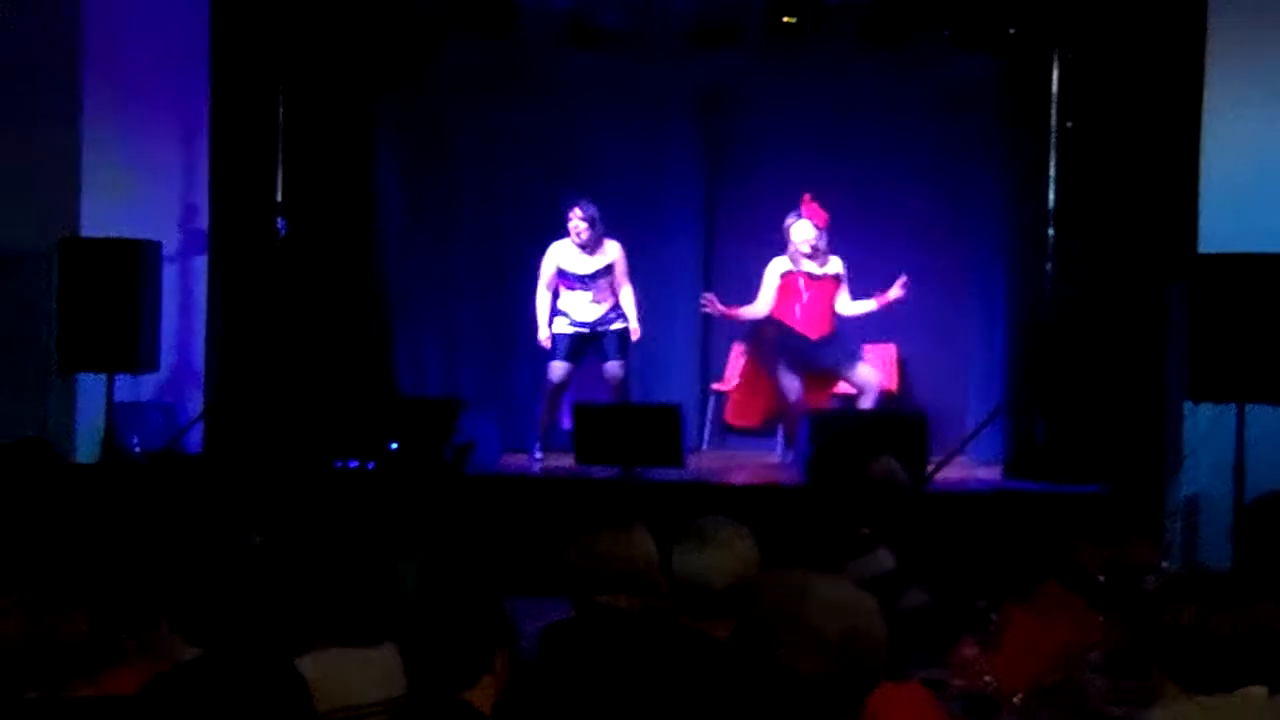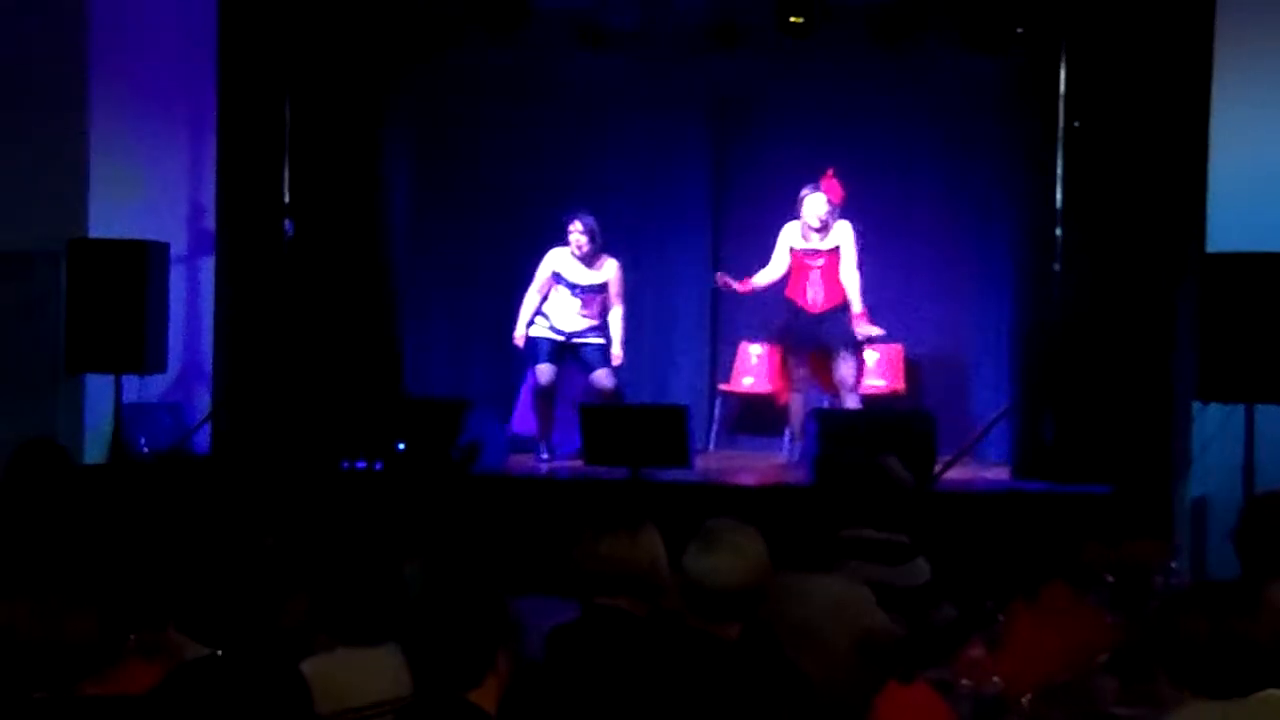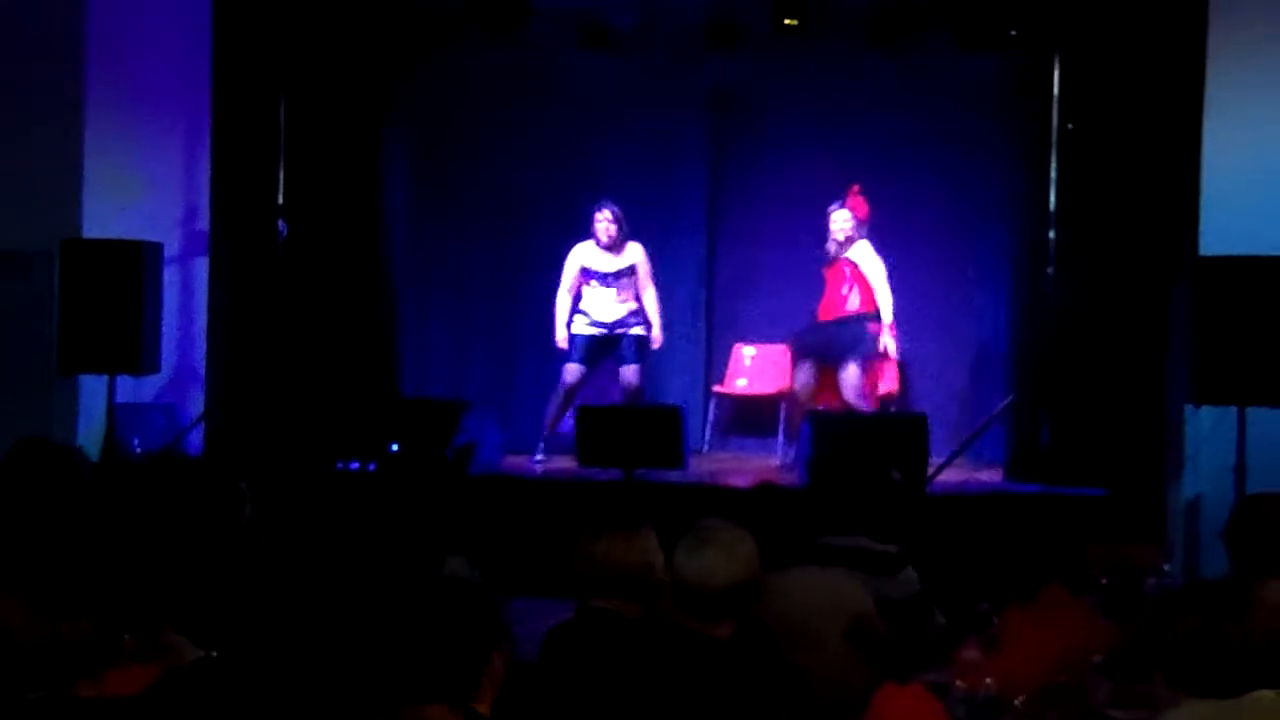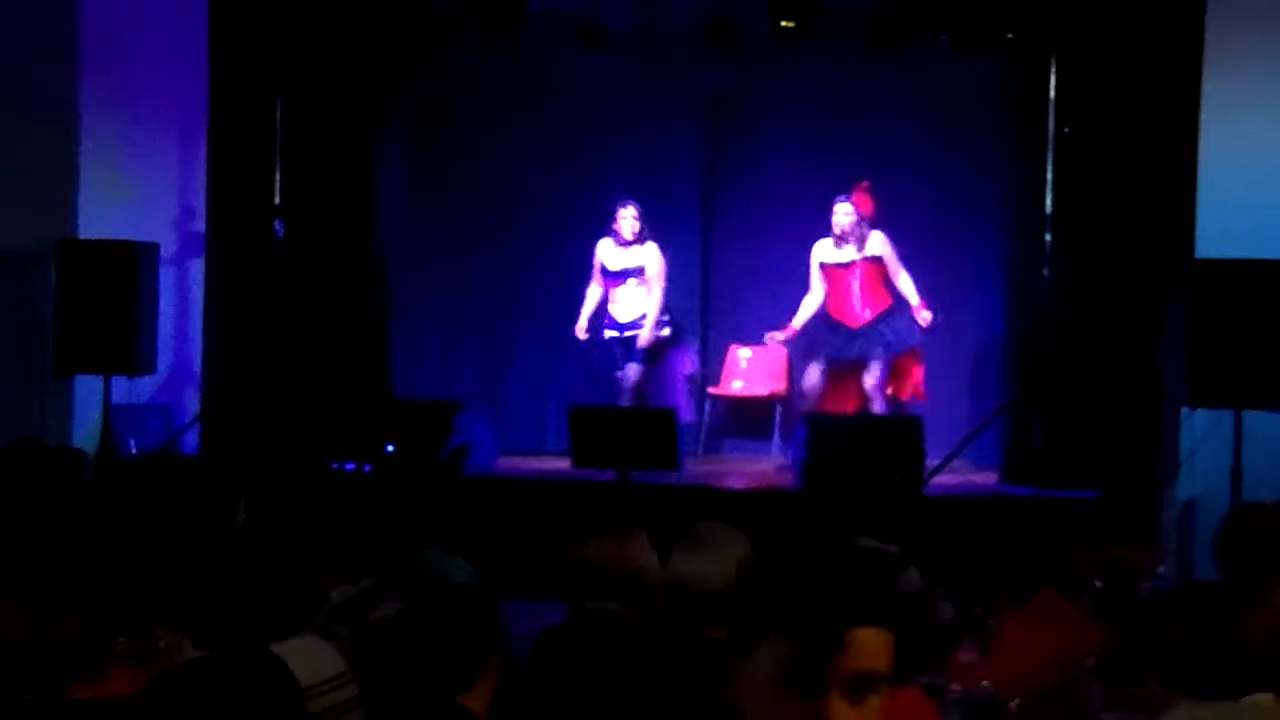
dt=0.7s
person 1, frame 1
left shoulder: (835, 264)
right shoulder: (779, 265)
left elbow: (843, 307)
right elbow: (762, 308)
left wrist: (883, 299)
right wrist: (726, 311)
left hip: (824, 343)
right hip: (784, 342)
left knee: (872, 383)
right knee: (794, 401)
person 1, frame 2
left shoulder: (843, 230)
right shoulder: (791, 230)
left elbow: (850, 274)
right elbow: (775, 269)
left wrist: (858, 316)
right wrist: (743, 286)
left hip: (835, 317)
right hip: (798, 316)
left knee: (847, 382)
right knee: (799, 382)
person 1, frame 3
left shoulder: (862, 248)
right shoulder: (835, 255)
left elbow: (882, 290)
left wrist: (886, 328)
left hip: (854, 329)
right hip: (826, 329)
left knee: (851, 394)
right knee: (801, 389)
person 1, frame 4
left shoulder: (875, 240)
right shoulder: (821, 249)
left elbow: (899, 276)
right elbow: (816, 294)
left wrist: (918, 307)
right wrist: (791, 329)
left hip: (878, 326)
right hip: (837, 329)
left knee: (872, 389)
right knee: (810, 386)
person 2, frame 1
left shoulder: (612, 249)
right shoulder: (557, 250)
left elbow: (623, 286)
right elbow: (544, 290)
left wrist: (633, 319)
right wrist: (542, 326)
left hip: (610, 325)
right hip: (568, 326)
left knee: (616, 379)
right knee: (556, 380)
right ankle: (539, 441)
person 2, frame 2
left shoulder: (610, 267)
right shoulder: (556, 256)
left elbow: (616, 308)
right elbow: (535, 291)
left wrist: (617, 343)
right wrist: (521, 325)
left hip: (588, 336)
right hip: (548, 330)
left knee: (607, 385)
right knee: (544, 382)
right ankle: (544, 443)
person 2, frame 3
left shoulder: (634, 251)
right shoulder: (581, 251)
left elbow: (647, 290)
right elbow: (566, 292)
left wrist: (656, 325)
right wrist: (560, 328)
left hip: (628, 326)
right hip: (588, 324)
left knee: (631, 383)
right knee: (569, 381)
right ankle: (544, 441)
person 2, frame 4
left shoulder: (649, 250)
right shoulder: (603, 247)
left elbow: (657, 292)
right elbow: (597, 285)
left wrist: (649, 327)
right wrist: (584, 317)
left hip: (644, 323)
right hip: (615, 326)
left knee: (631, 382)
right knee: (624, 382)
